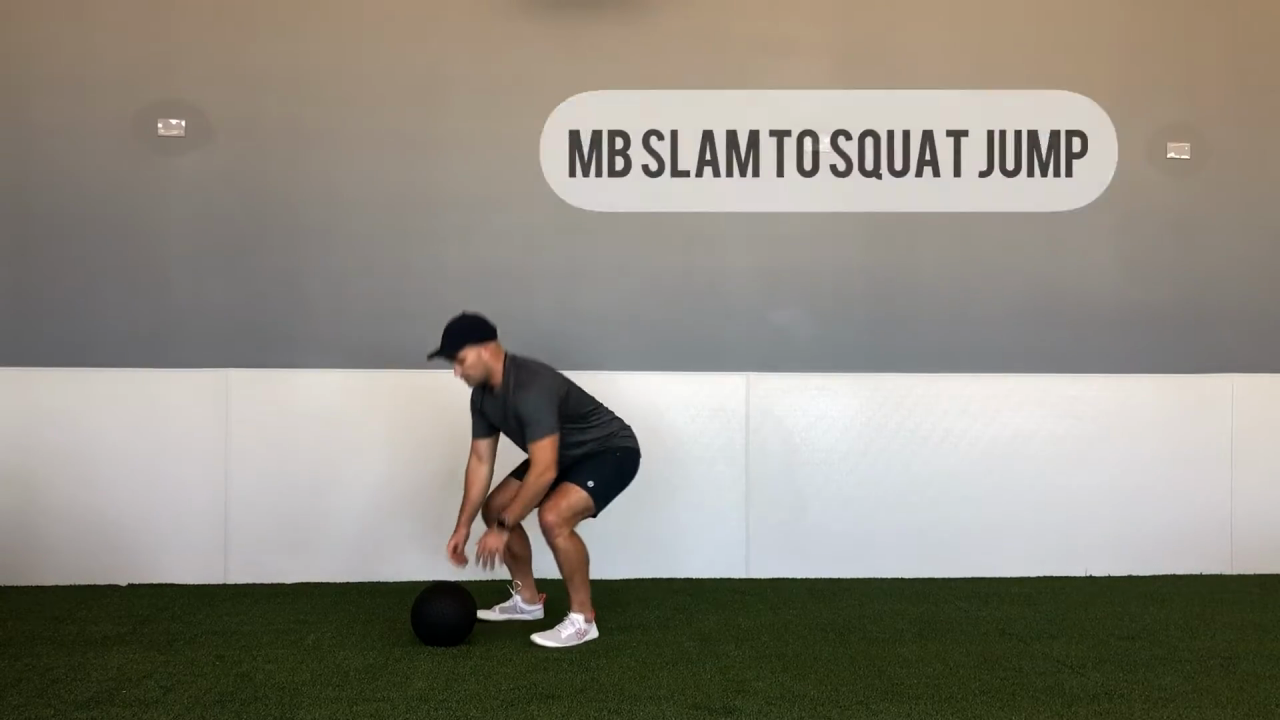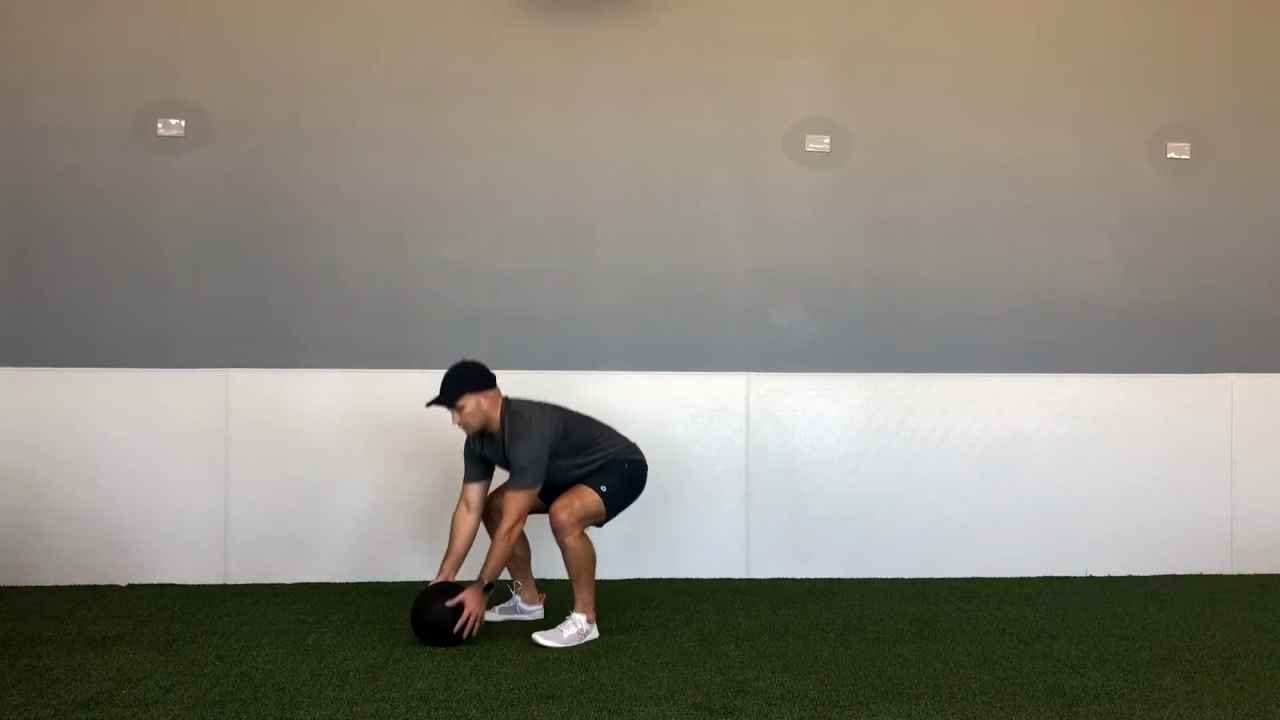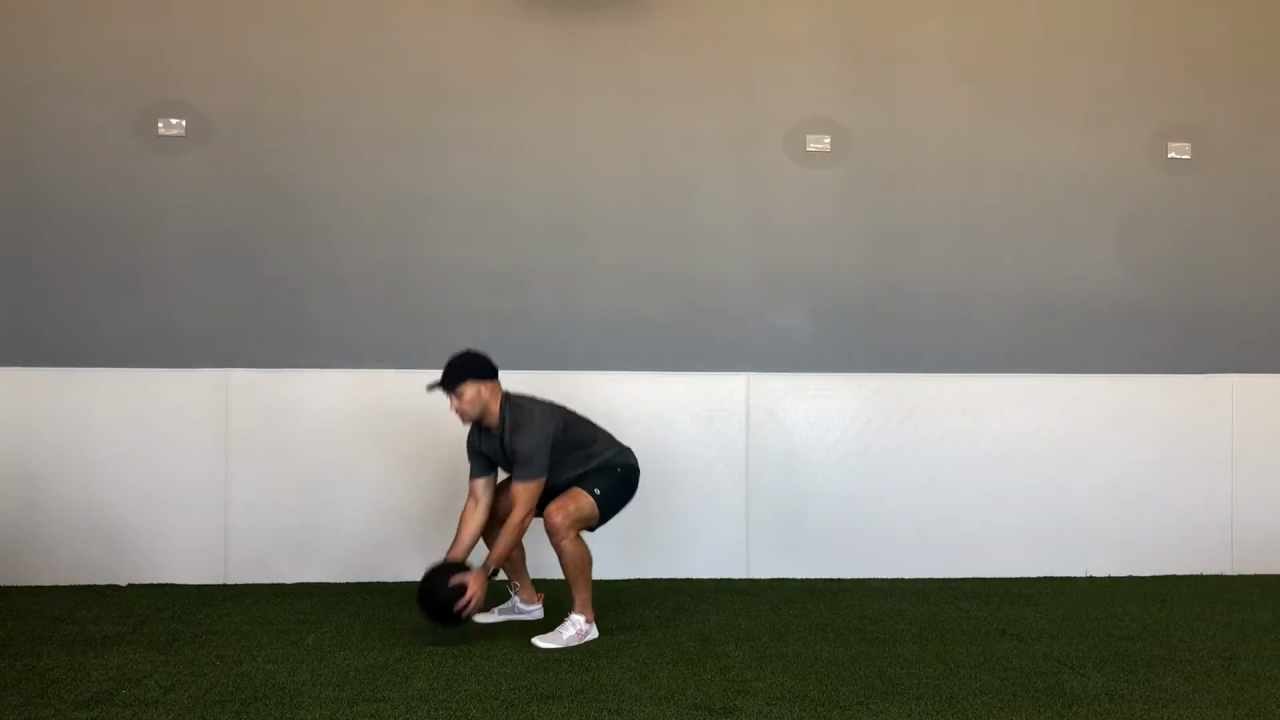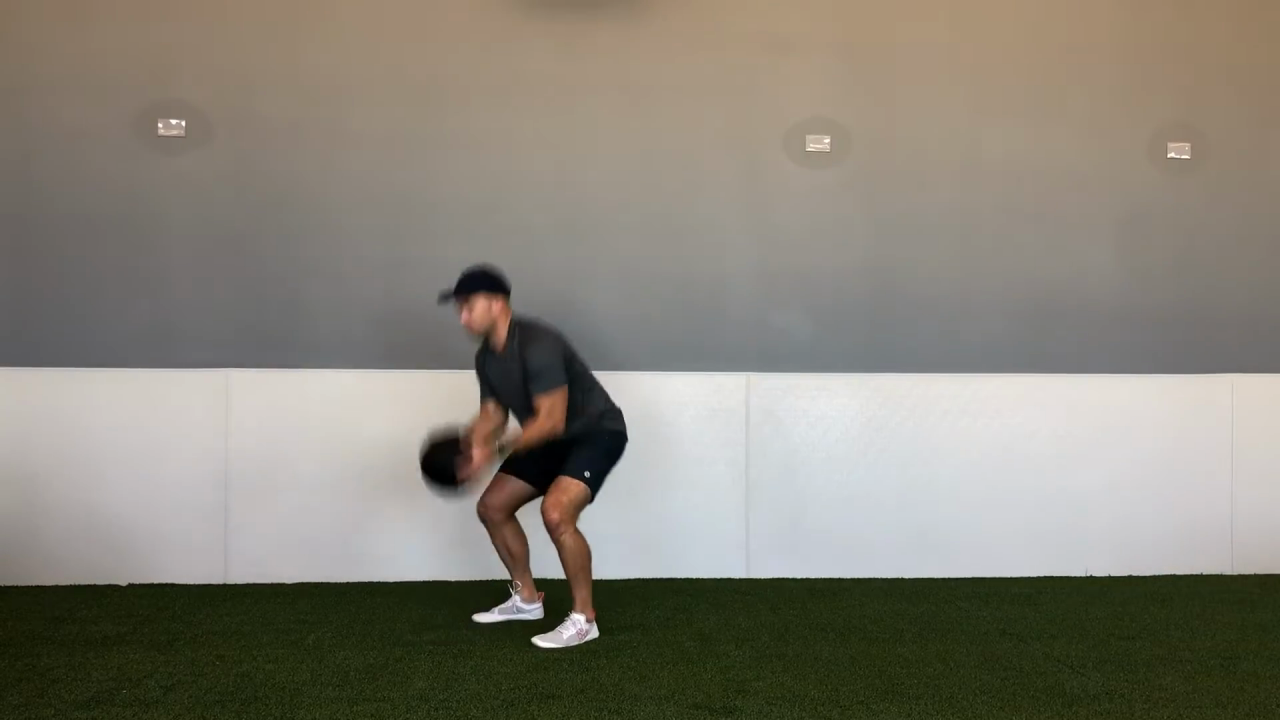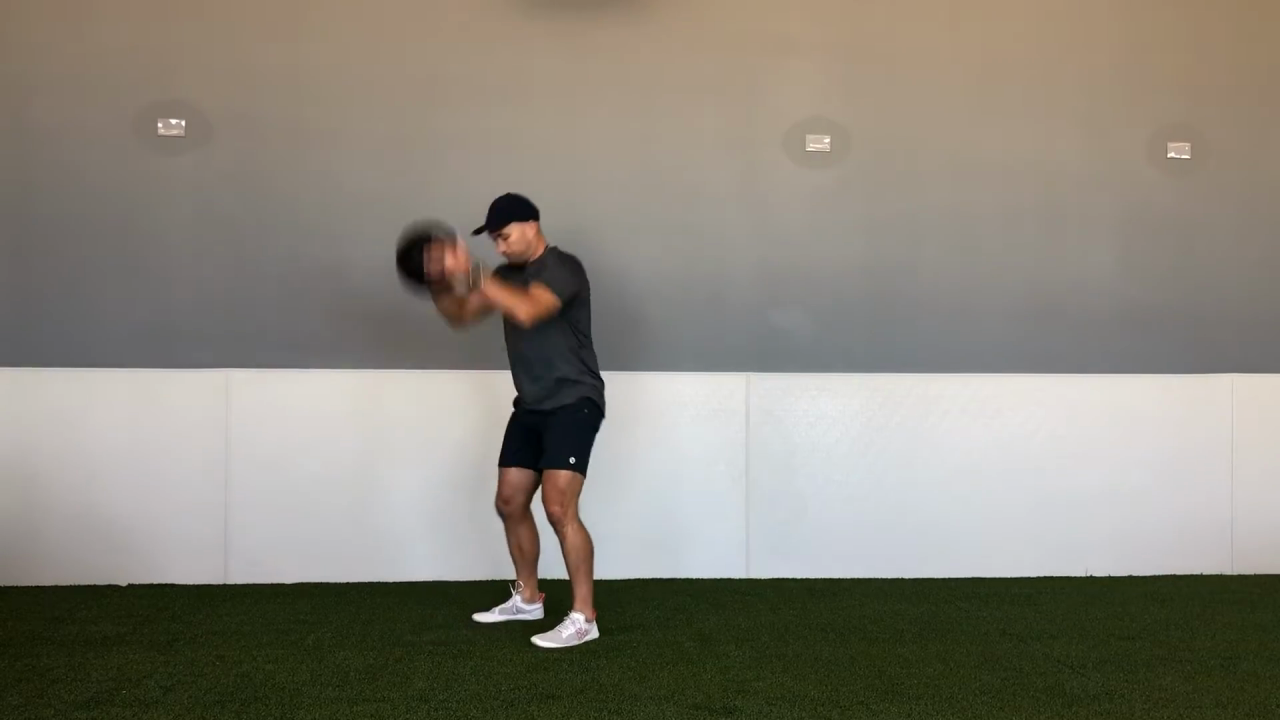
dt=0.2s
person 1, frame 1
left shoulder: (531, 389)
right shoulder: (483, 396)
left elbow: (544, 471)
right elbow: (480, 461)
left wrist: (504, 528)
right wrist: (463, 527)
left hip: (612, 451)
right hip: (568, 456)
left knee: (554, 518)
right knee: (495, 508)
left ankle: (582, 618)
right ankle: (528, 599)
person 1, frame 2
left shoulder: (527, 433)
right shoulder: (479, 440)
left elbow: (513, 521)
right elbow: (468, 507)
left wrist: (481, 588)
right wrist: (445, 575)
left hip: (621, 467)
left knee: (564, 516)
right knee: (493, 509)
left ankle: (584, 618)
right ankle: (528, 599)
person 1, frame 3
left shoulder: (528, 427)
right shoulder: (480, 435)
left elbow: (522, 513)
right elbow: (478, 503)
left wrist: (484, 573)
right wrist: (451, 564)
left hip: (613, 471)
right hip: (565, 476)
left knee: (559, 517)
right knee: (491, 510)
left ankle: (583, 619)
right ankle: (526, 599)
person 1, frame 4
left shoulder: (538, 345)
right shoulder: (486, 356)
left elbow: (552, 420)
right elbow: (492, 416)
left wrist: (495, 449)
right wrist: (468, 447)
left hip: (598, 433)
right hip: (552, 437)
left knee: (556, 512)
right knee: (493, 506)
left ankle: (584, 618)
right ankle: (527, 598)
person 1, frame 5
left shoulder: (563, 268)
right shoulder: (507, 275)
left elbow: (525, 311)
right elbow: (461, 315)
left wrist: (473, 276)
right wrist: (443, 284)
left hip: (574, 404)
right hip: (531, 407)
left knee: (559, 508)
right knee: (510, 504)
left ankle: (583, 618)
right ankle: (527, 598)
